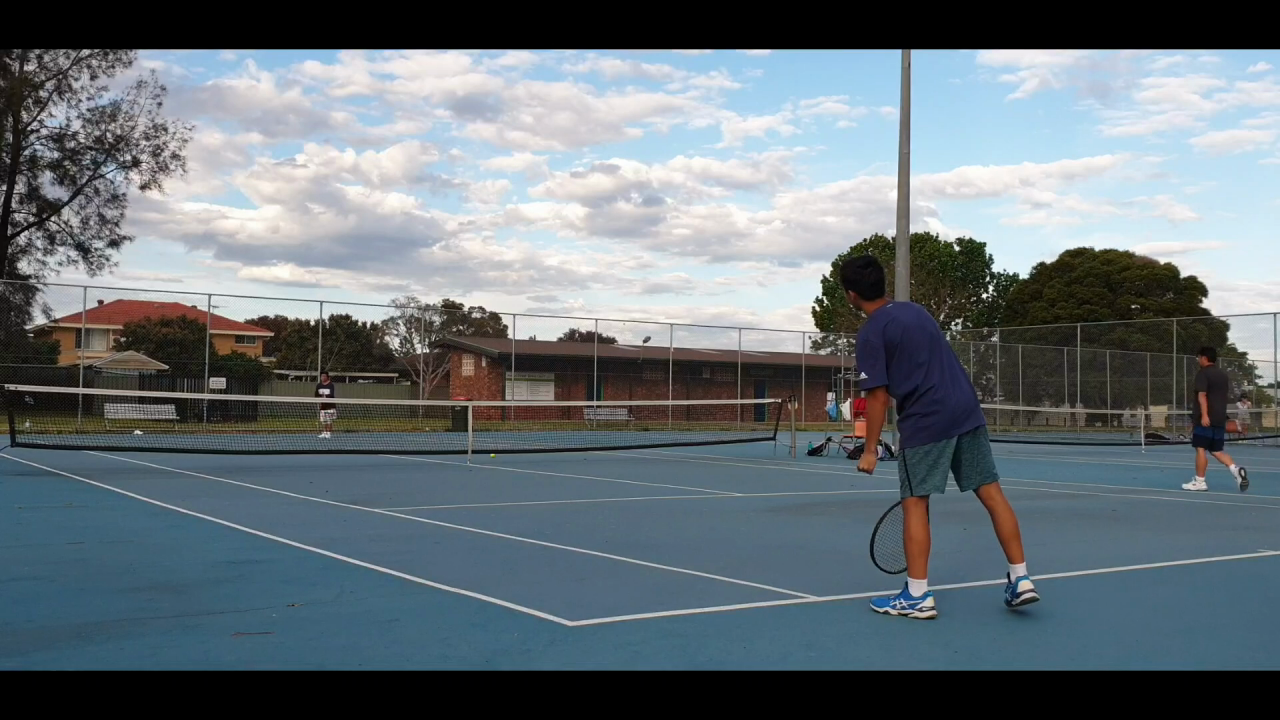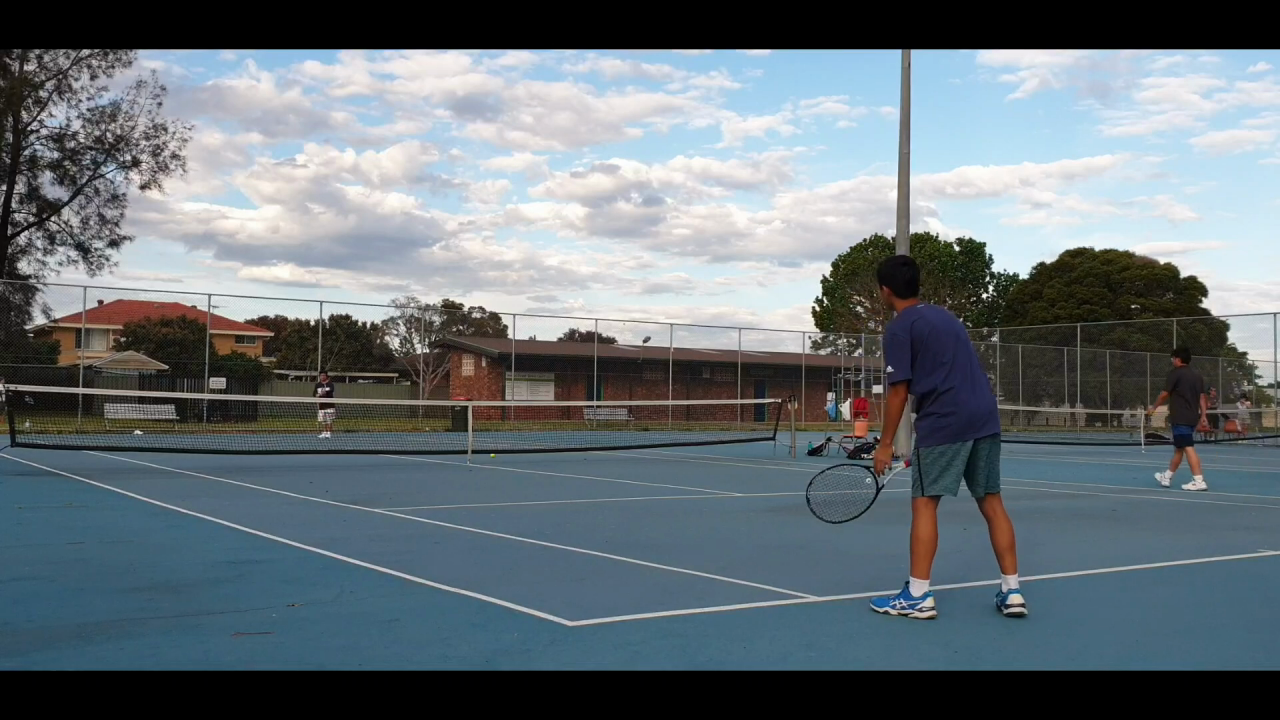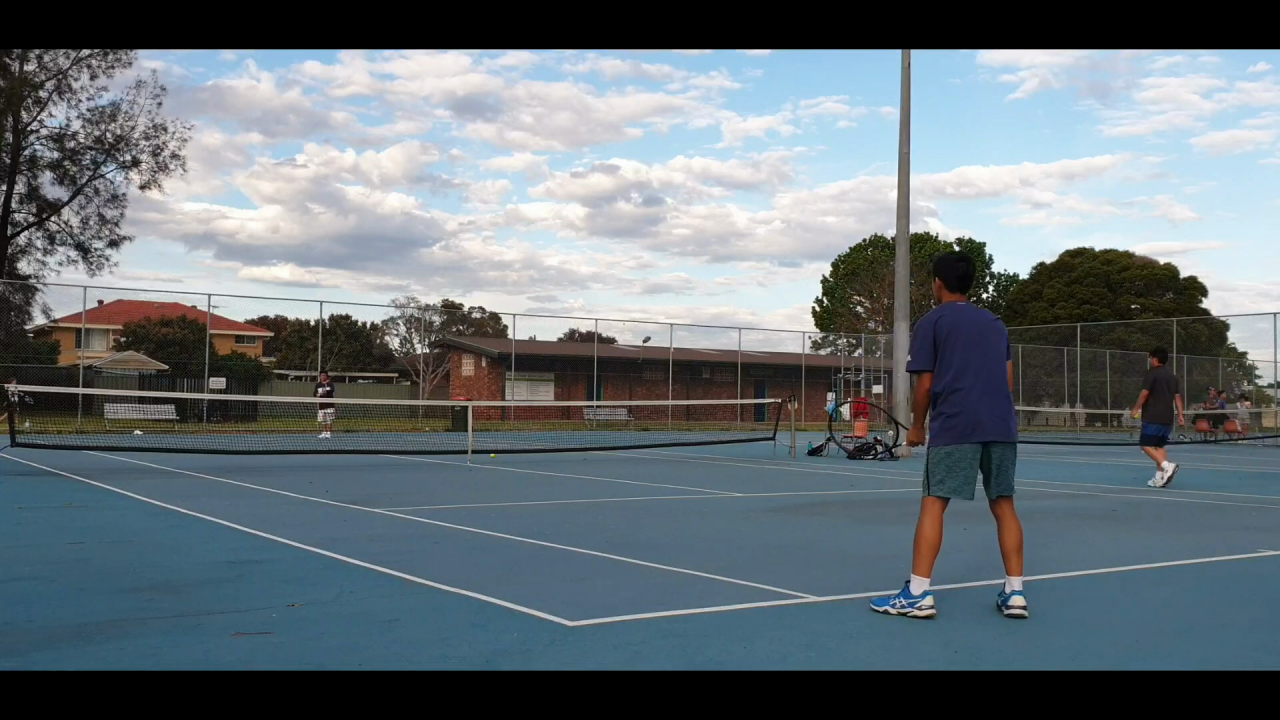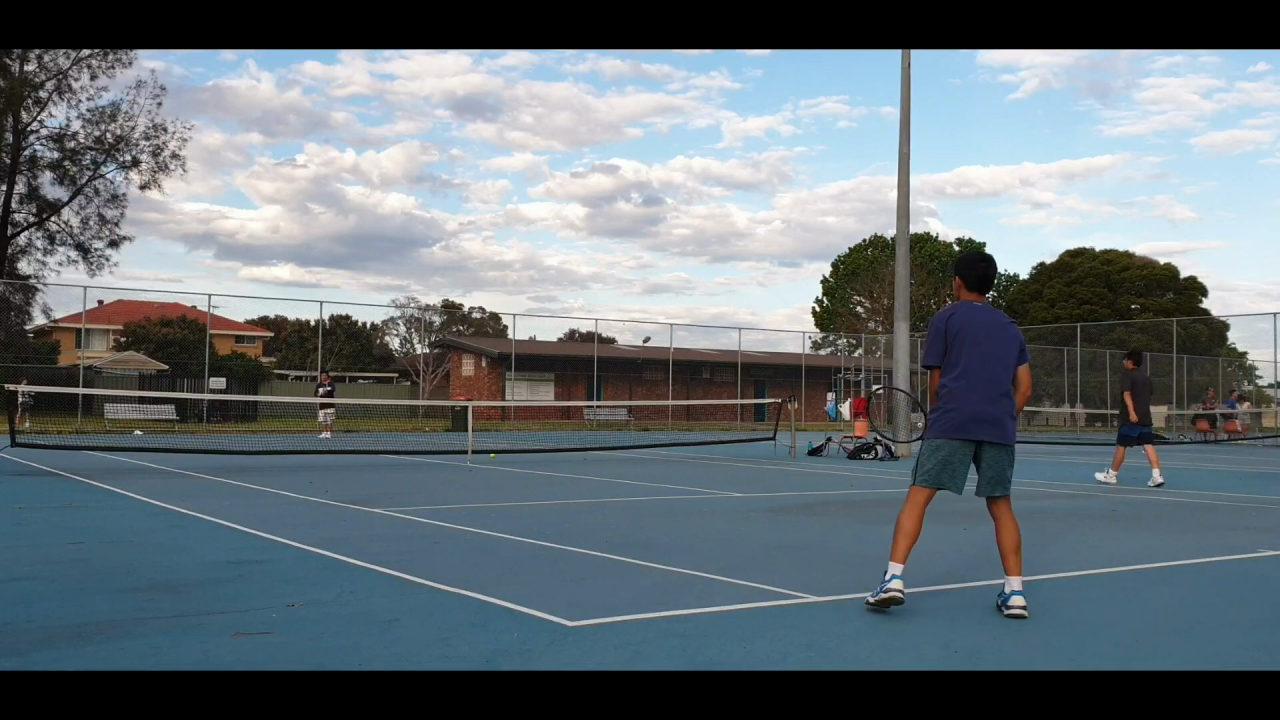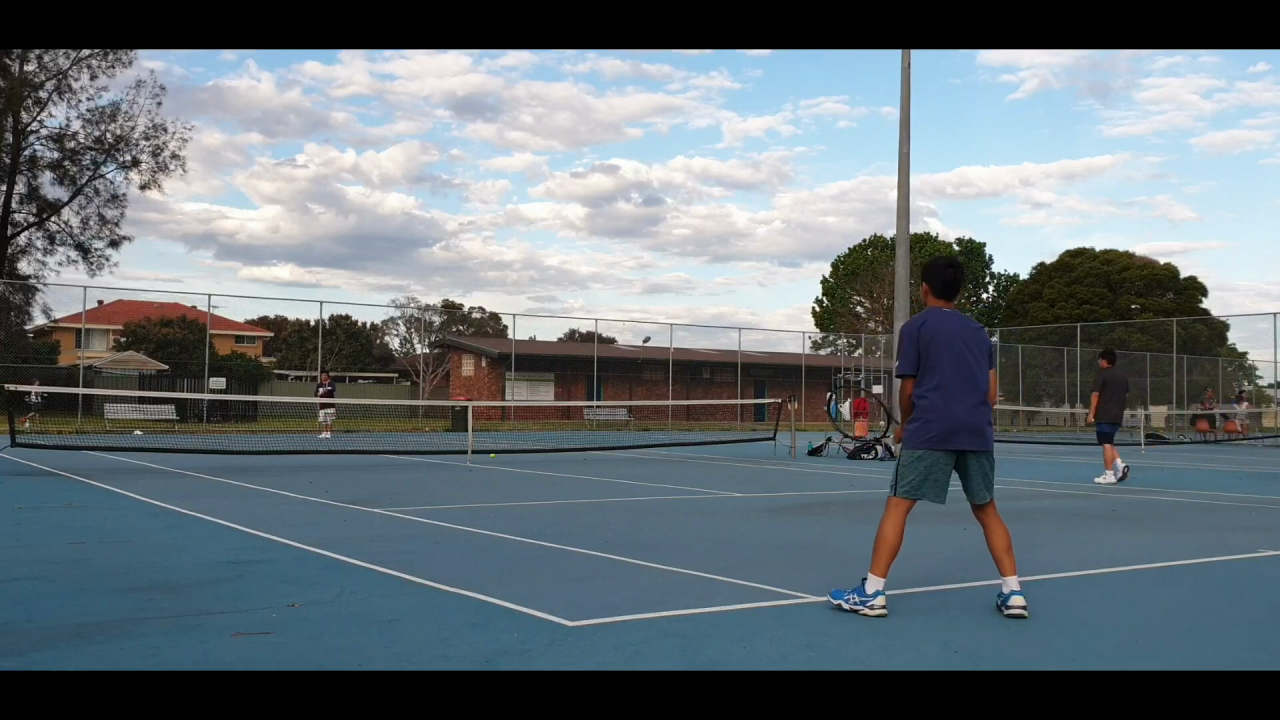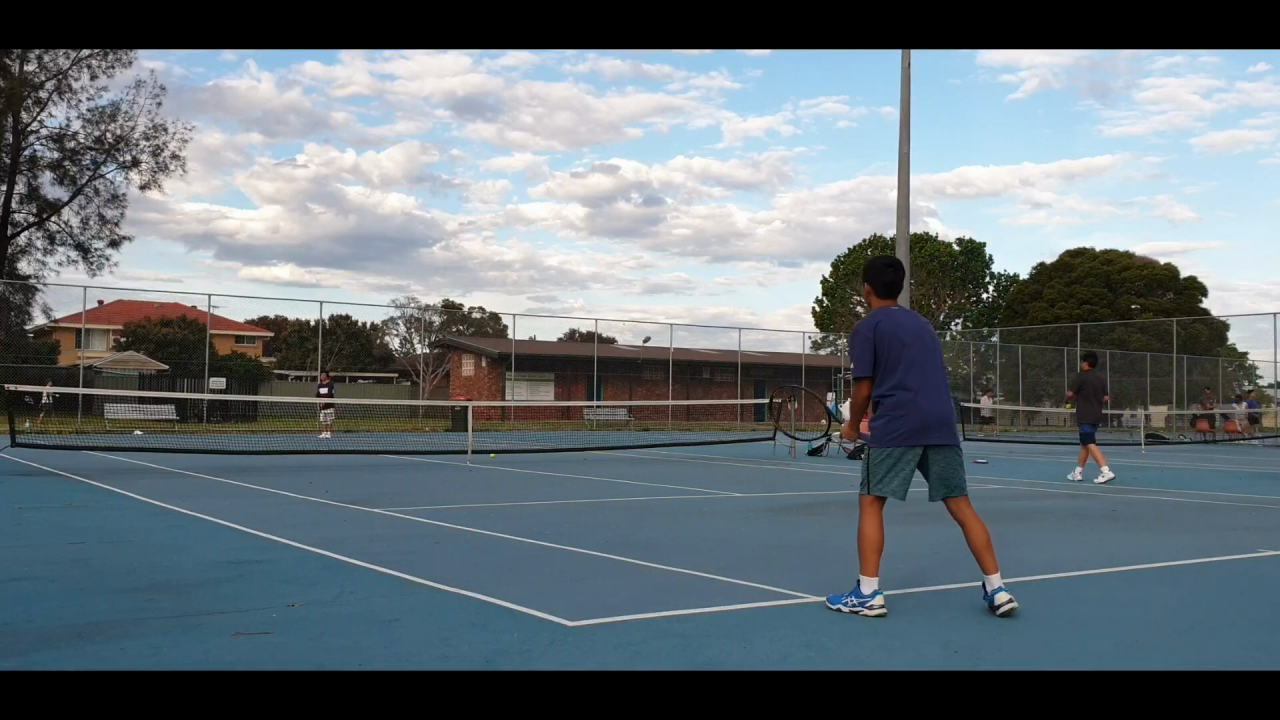
dt=0.3s
person 1, frame 1
left shoulder: (870, 335)
right shoulder: (916, 311)
left elbow: (879, 396)
left wrist: (870, 451)
left hip: (926, 422)
right hip: (967, 412)
left knee: (914, 503)
right knee: (992, 494)
left ankle: (917, 596)
right ankle: (1020, 580)
person 1, frame 2
left shoulder: (899, 329)
right shoulder: (947, 316)
left elbow: (899, 392)
left wrist: (885, 445)
left hip: (944, 423)
right hip: (985, 418)
left knee: (924, 504)
right knee: (992, 505)
left ankle: (919, 595)
right ankle: (1012, 591)
person 1, frame 3
left shoulder: (931, 322)
right shoulder: (994, 322)
left elbow: (925, 385)
right elbow: (1008, 379)
left wrist: (918, 426)
left hip: (954, 426)
right hip: (1002, 425)
left knee: (933, 505)
right knee: (1004, 506)
left ankle: (919, 593)
right ankle: (1015, 593)
person 1, frame 4
left shoulder: (945, 318)
right shoulder: (1010, 326)
left elbow: (936, 380)
right elbow: (1024, 387)
left wrist: (938, 416)
left hip: (952, 422)
right hip: (999, 426)
left knee: (918, 496)
right knee: (1001, 507)
left ankle: (894, 578)
right ankle: (1014, 592)
person 1, frame 5
left shoulder: (916, 328)
right shoulder: (978, 331)
left elbow: (908, 389)
right elbow: (991, 392)
left wrist: (905, 426)
left hip: (929, 431)
right hip: (977, 432)
left knee: (897, 507)
right knee: (987, 511)
left ankle: (872, 593)
right ankle: (1013, 592)
person 1, frame 6
left shoulder: (866, 328)
right shoulder: (922, 325)
left elbow: (863, 389)
left wrist: (852, 424)
left hip: (895, 426)
right hip: (942, 425)
left knee: (870, 503)
right knee: (961, 507)
left ankle: (868, 593)
right ankle: (997, 589)
